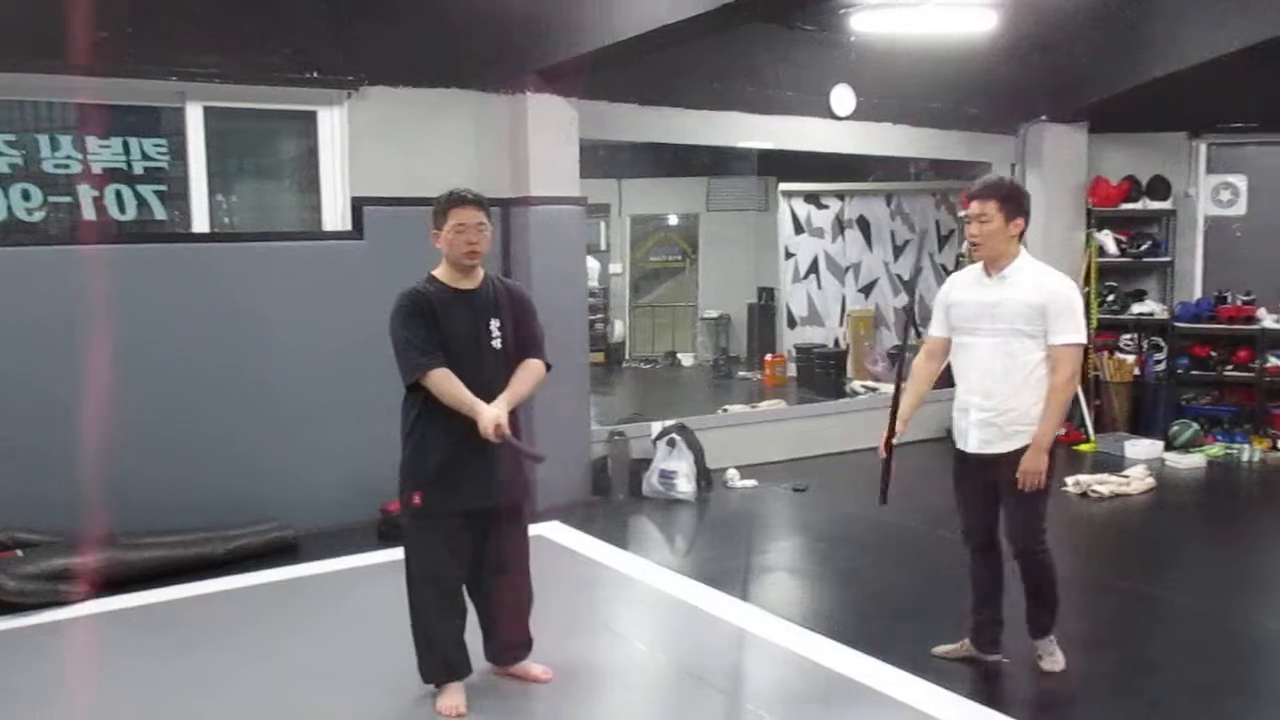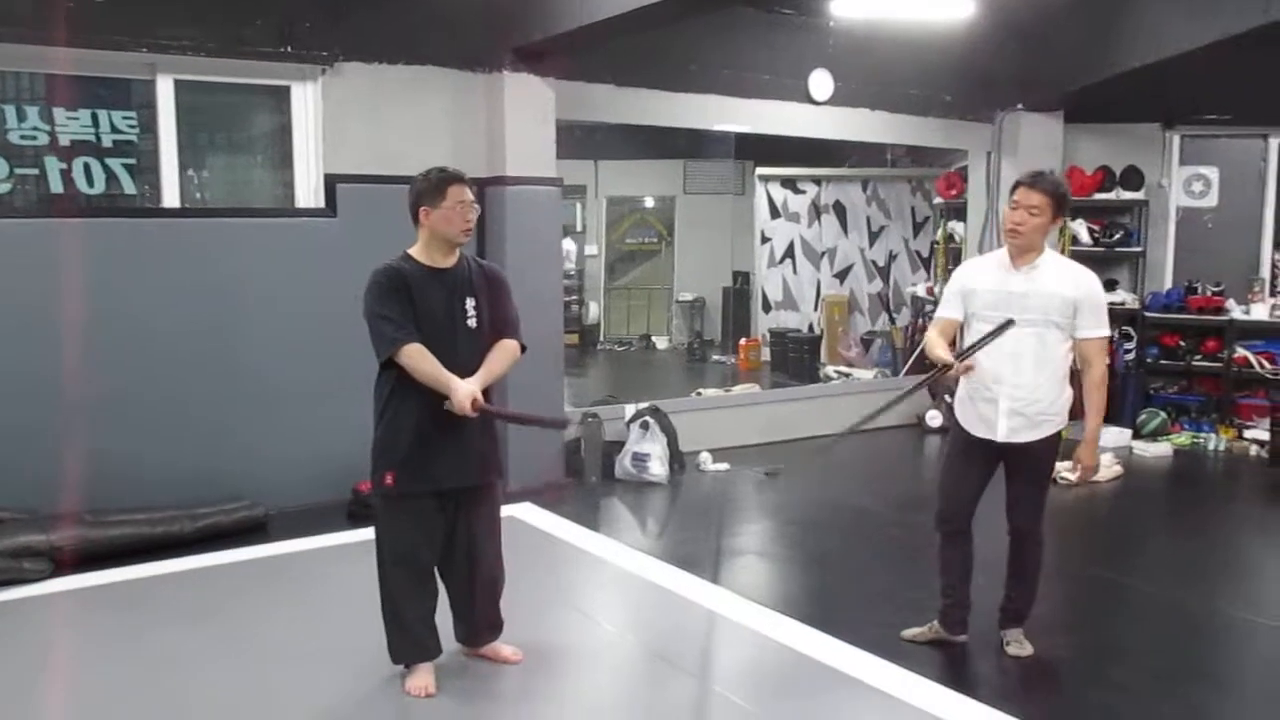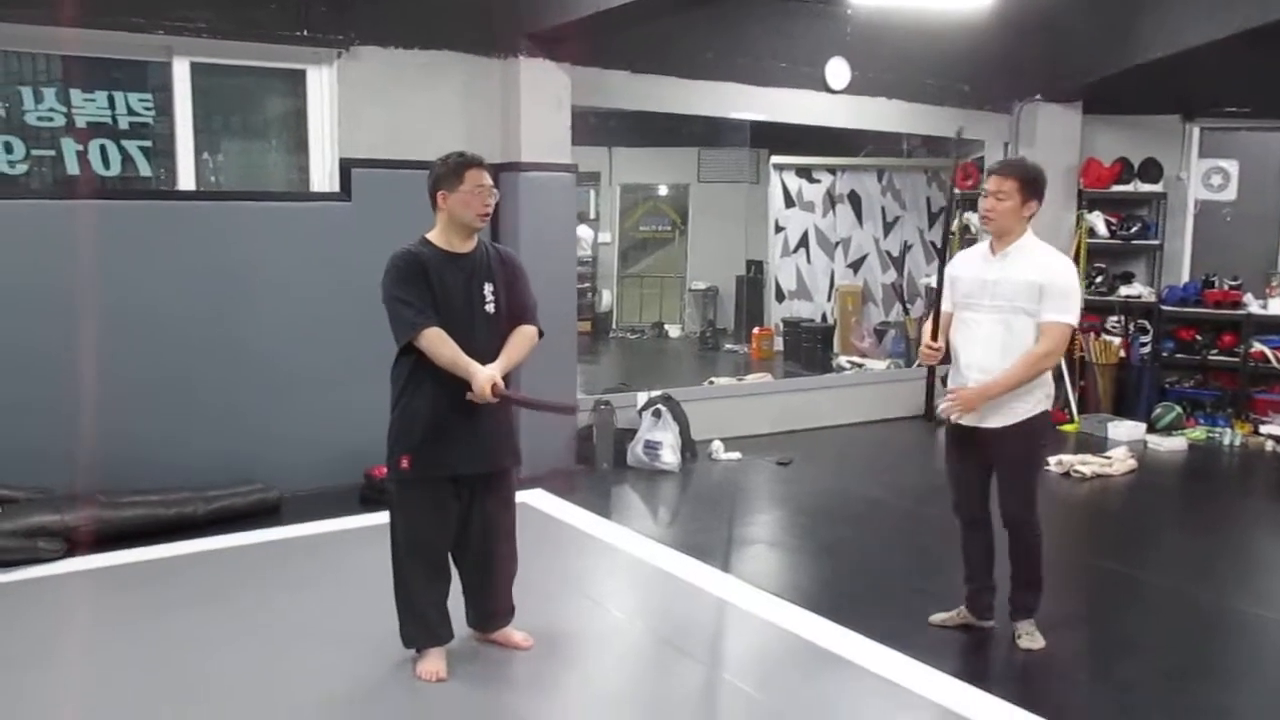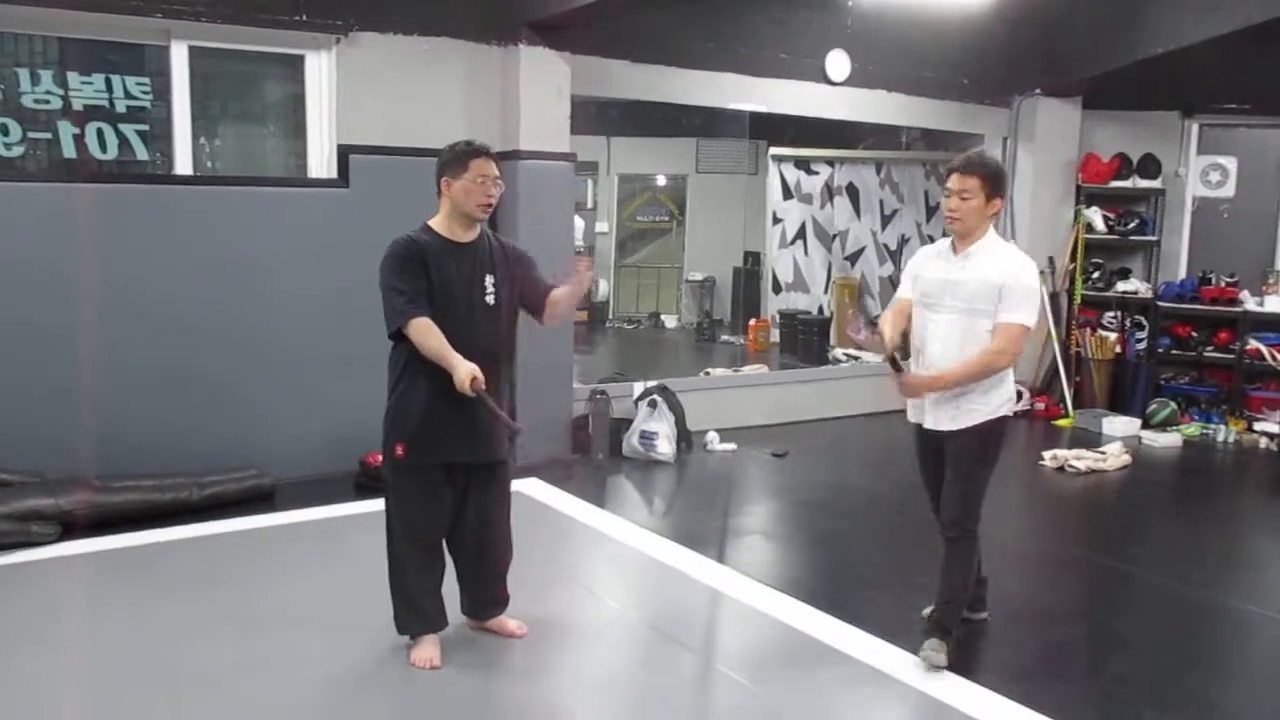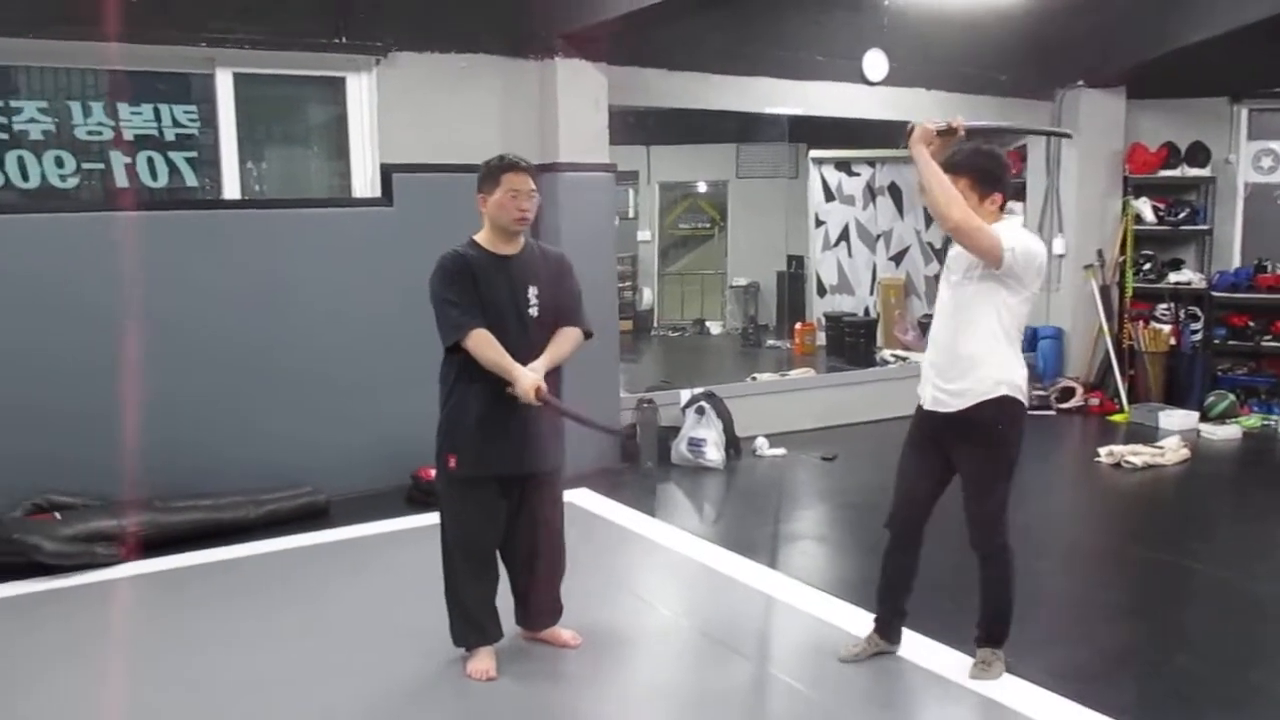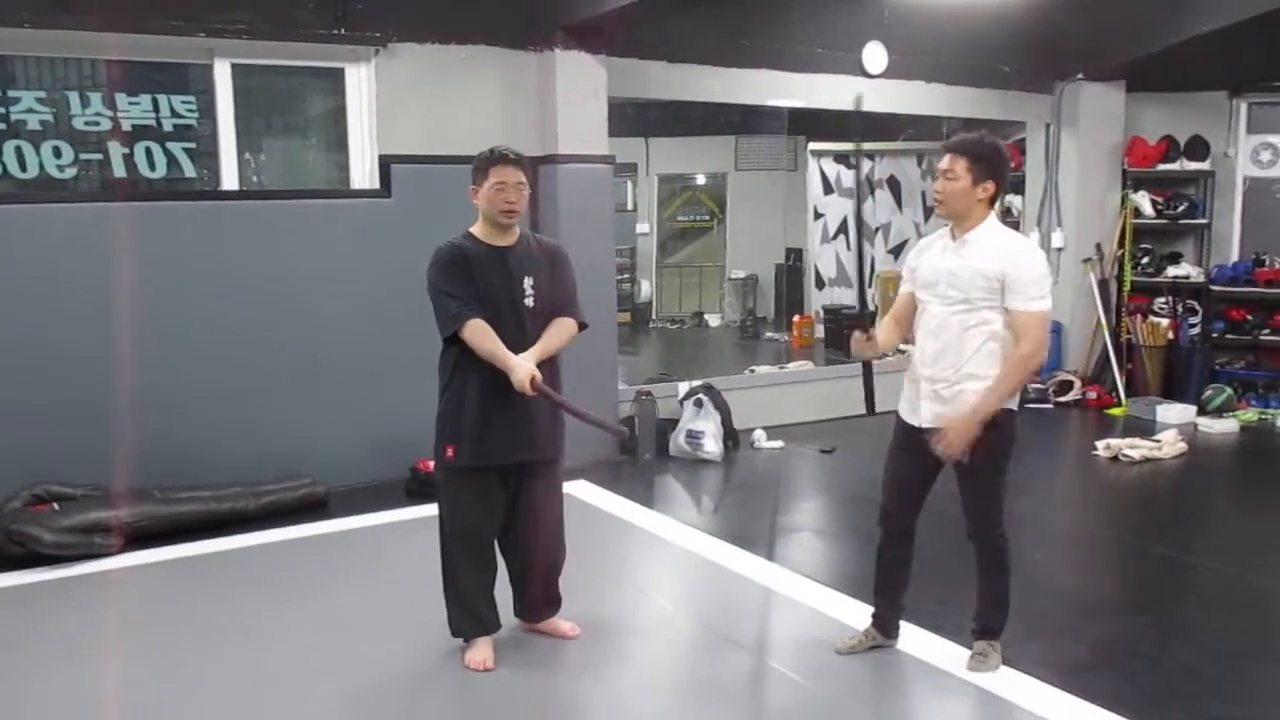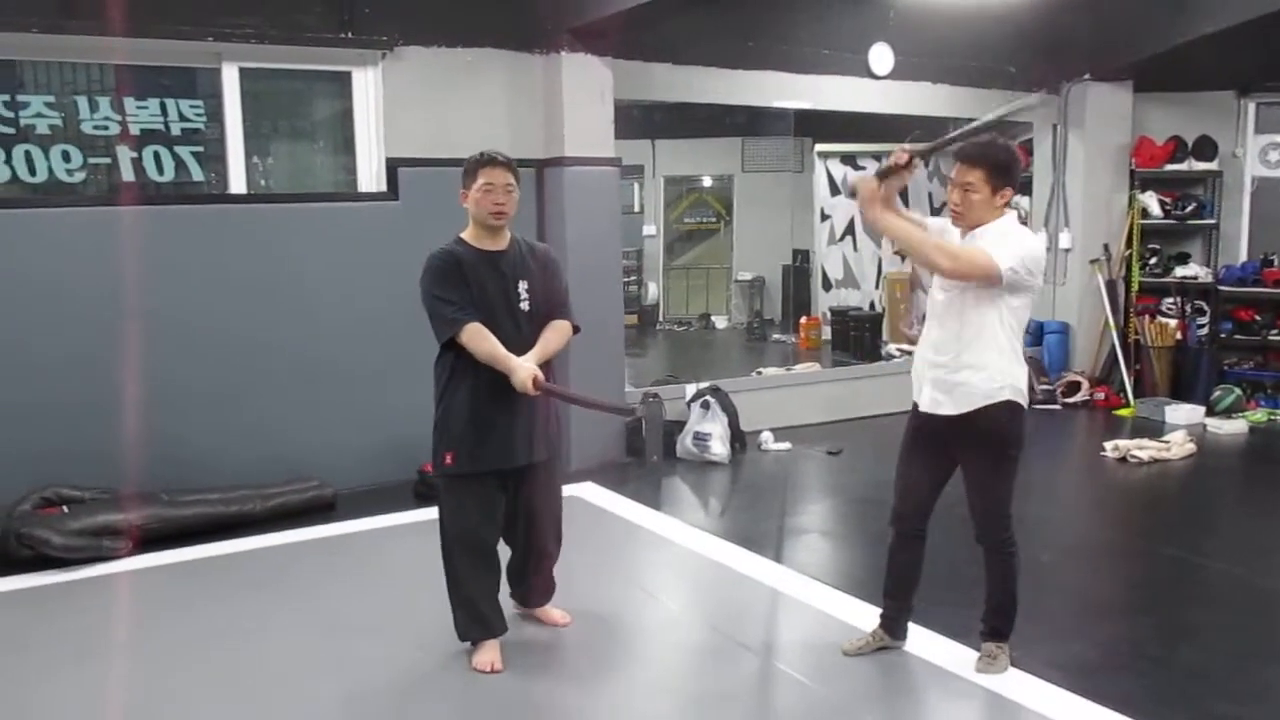
dt=0.7s
person 1, frame 1
left shoulder: (512, 298)
right shoulder: (414, 304)
left elbow: (534, 361)
right elbow: (430, 372)
left wrist: (502, 405)
right wrist: (477, 410)
left hip: (500, 456)
right hip: (435, 461)
left knee: (507, 566)
right knee: (437, 576)
left ankle: (509, 654)
right ankle: (449, 676)
person 1, frame 2
left shoulder: (487, 278)
right shoulder: (390, 281)
left elbow: (510, 341)
right elbow: (405, 348)
left wrist: (476, 382)
right wrist: (453, 385)
left hip: (473, 436)
right hip: (408, 441)
left knee: (479, 547)
right knee: (408, 555)
left ankle: (480, 634)
right ankle: (418, 656)
person 1, frame 3
left shoulder: (504, 264)
right shoulder: (408, 265)
left elbow: (527, 327)
right elbow: (425, 333)
left wrist: (497, 368)
right wrist: (473, 370)
left hip: (489, 422)
right hip: (425, 426)
left knee: (492, 533)
right knee: (423, 539)
left ankle: (491, 620)
right ankle: (429, 640)
person 1, frame 4
left shoulder: (505, 255)
right shoulder: (407, 252)
left elbow: (549, 305)
right elbow: (413, 321)
left wrist: (575, 287)
right wrist: (455, 363)
left hip: (487, 414)
right hip: (421, 416)
left knee: (487, 523)
right knee: (417, 527)
left ankle: (486, 608)
right ankle: (423, 628)
person 1, frame 5
left shoulder: (554, 265)
right shoulder: (455, 267)
left elbow: (572, 328)
right elbow: (471, 333)
left wrist: (540, 367)
right wrist: (516, 373)
left hip: (538, 423)
right hip: (473, 426)
left knee: (541, 531)
right knee: (471, 539)
left ankle: (539, 619)
right ankle: (478, 639)
person 1, frame 6
left shoulder: (550, 256)
right shoulder: (452, 259)
left elbow: (568, 319)
right elbow: (468, 324)
left wrist: (531, 357)
right wrist: (509, 364)
left hip: (537, 412)
right hip: (471, 415)
left knee: (540, 523)
right knee: (470, 529)
left ankle: (538, 610)
right ankle: (477, 630)
person 1, frame 7
left shoulder: (541, 259)
right shoulder: (445, 264)
left elbow: (561, 322)
right elbow: (467, 329)
left wrist: (532, 360)
right wrist: (511, 365)
left hip: (531, 414)
right hip: (468, 418)
left knee: (540, 523)
right knee: (470, 532)
left ankle: (532, 596)
right ankle: (484, 632)
person 2, frame 1
left shoulder: (1053, 288)
right shoulder: (956, 287)
left elbow: (1065, 373)
right elbow: (930, 358)
left wrist: (1041, 446)
right wrist: (900, 419)
left hip: (1024, 443)
right hip: (969, 441)
left knee: (1027, 544)
right knee: (978, 541)
left ankle: (1044, 635)
right ankle: (984, 638)
person 2, frame 2
left shoulder: (1080, 283)
right shoulder: (971, 273)
left elbow: (1094, 365)
right elbow: (937, 333)
left wrist: (1091, 438)
right wrist: (945, 357)
left hip: (1037, 431)
right hip: (973, 424)
left knee: (1026, 530)
right knee: (951, 519)
left ankle: (1013, 625)
right ankle: (951, 621)
person 2, frame 3
left shoulder: (1053, 268)
right shoulder: (962, 262)
left elbow: (1048, 351)
right elbow: (945, 324)
left wrist: (983, 393)
right wrist: (934, 345)
left hip: (1019, 417)
right hip: (963, 414)
left knee: (1019, 518)
right knee: (969, 513)
left ankle: (1025, 615)
right ankle: (978, 606)
person 2, frame 4
left shoulder: (1015, 269)
right shoulder: (925, 259)
left elbow: (1003, 353)
right elbow: (898, 313)
left wrist: (934, 380)
right wrist: (886, 339)
left hip: (978, 417)
right hip: (927, 413)
left knee: (958, 522)
right knee: (948, 518)
left ankle: (941, 633)
right ankle: (972, 600)
person 2, frame 5
left shoulder: (1023, 249)
right shoulder: (965, 239)
left elbow: (957, 220)
right elbow: (935, 199)
left wrist: (922, 153)
right wrist: (937, 153)
left hip: (988, 408)
right hip: (936, 405)
left knee: (987, 535)
right knee: (903, 521)
left ankle: (991, 646)
right ankle: (886, 631)
person 2, frame 6
left shoulder: (1019, 255)
right shoulder: (925, 249)
left elbow: (1031, 350)
right elbow: (900, 319)
left wrist: (974, 417)
right wrist: (876, 340)
left hip: (981, 419)
right hip: (918, 411)
left knee: (985, 532)
right knee: (894, 520)
left ankle: (988, 638)
right ankle: (884, 624)
person 2, frame 7
left shoulder: (1023, 248)
right shoulder: (953, 232)
left elbow: (950, 263)
right elbow: (896, 220)
left wrist: (881, 214)
right wrist: (888, 188)
left hip: (989, 410)
right hip: (932, 404)
left knee: (993, 531)
right knee: (907, 518)
left ankle: (996, 639)
right ankle: (892, 625)
